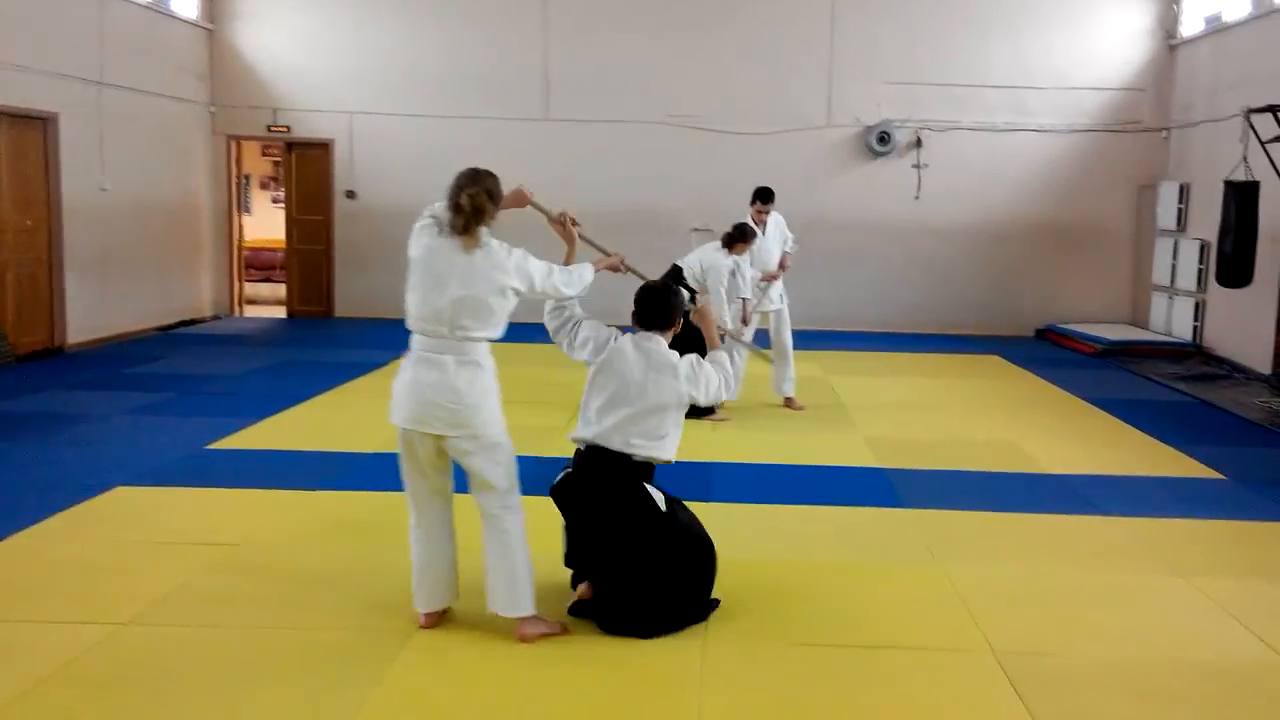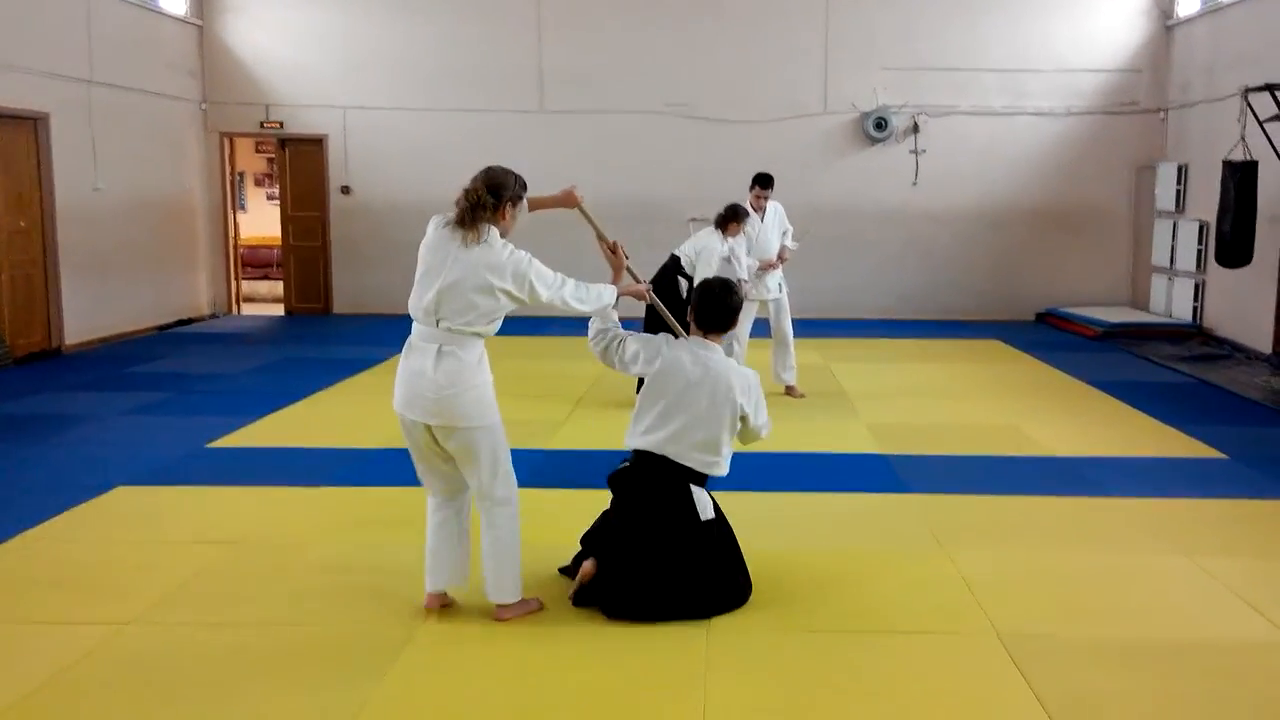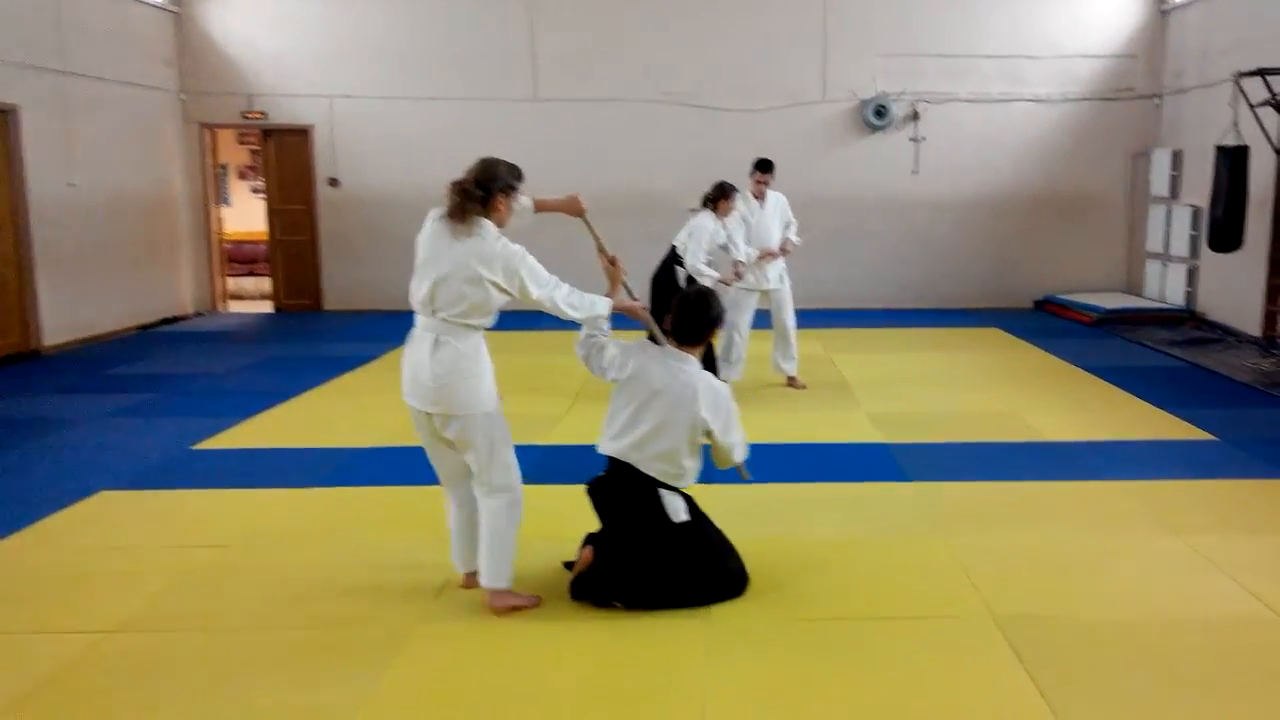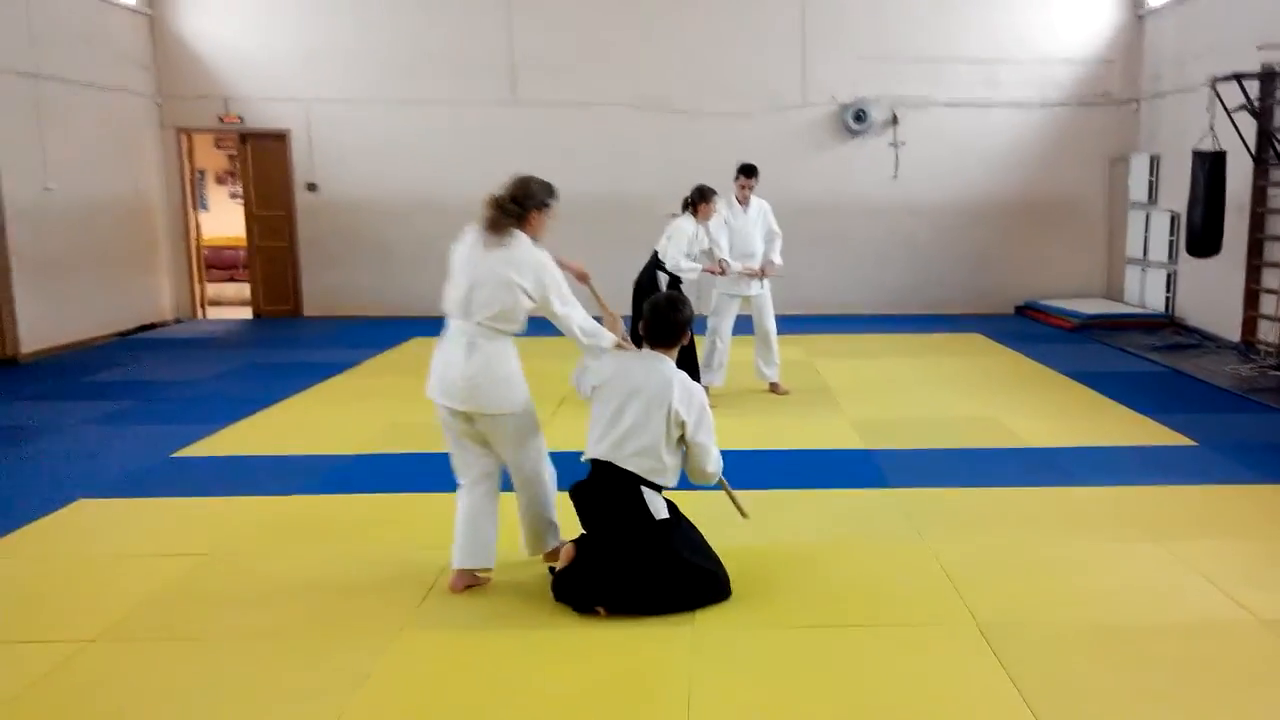
dt=0.5s
person 1, frame 1
left shoulder: (424, 241)
right shoulder: (506, 261)
left elbow: (441, 213)
right elbow: (561, 280)
left wrist: (506, 199)
right wrist: (598, 265)
left hip: (418, 382)
right hip: (469, 387)
left knee: (428, 505)
right knee: (500, 504)
left ankle: (431, 605)
right ankle: (523, 615)
person 1, frame 2
left shoulder: (437, 231)
right shoulder: (508, 262)
left elbow: (479, 214)
right elbow: (569, 293)
left wrist: (549, 201)
right wrist: (623, 290)
left hip: (414, 374)
right hip: (460, 380)
left knee: (444, 491)
right knee: (496, 495)
left ankle: (438, 588)
right ankle: (506, 598)
person 1, frame 3
left shoulder: (435, 225)
right shoulder: (501, 254)
left elbow: (483, 214)
right elbow: (560, 297)
right wrist: (616, 304)
left hip: (421, 363)
right hip: (461, 369)
left knee: (458, 478)
right knee: (499, 483)
left ankle: (472, 567)
right ankle: (496, 587)
person 1, frame 4
left shoulder: (471, 240)
right shoulder: (534, 264)
right elbow: (574, 320)
left wrist: (560, 266)
right wrist: (619, 343)
left hip: (450, 367)
right hip: (492, 372)
left knee: (476, 474)
right knee: (531, 465)
left ankle: (466, 567)
right ankle: (548, 545)
person 2, frame 1
left shoulder: (607, 344)
right shoulder: (685, 371)
left elbow: (559, 314)
right elbow: (722, 383)
right wrist: (709, 329)
left hip: (581, 479)
right hip: (630, 491)
right knee: (692, 555)
left ankle: (594, 582)
right ankle: (604, 594)
person 2, frame 2
left shoulder: (660, 351)
right shoulder: (743, 380)
left elbow: (603, 339)
right elbow: (754, 432)
left wrist: (615, 281)
left hip: (637, 480)
right hip: (682, 497)
right knee: (728, 588)
left ankle: (597, 565)
right ankle: (615, 586)
person 2, frame 3
left shoulder: (633, 357)
right shoulder: (713, 392)
left elbow: (590, 345)
right elbow: (731, 456)
left wrist: (610, 295)
left hip: (613, 490)
right hip: (656, 505)
right knee: (729, 577)
left ankle: (600, 553)
right ankle: (628, 585)
person 2, frame 4
left shoulder: (610, 364)
right shoulder: (688, 391)
left elbow: (583, 381)
right elbow: (705, 471)
right wrist: (703, 459)
left hip: (596, 492)
right hip: (637, 503)
right knee: (711, 582)
left ankle: (580, 556)
right ankle: (611, 591)
person 3, frame 1
left shoulder: (778, 220)
left elbow: (788, 238)
left wrist: (786, 254)
right wrist: (762, 275)
left hip: (775, 291)
left knee: (784, 344)
right knee: (738, 344)
left ankle: (788, 394)
person 3, frame 2
left shoulder: (777, 210)
left elbow: (787, 230)
left wrist: (786, 247)
right wrist: (758, 264)
left hip: (774, 280)
right hip: (750, 282)
left knee: (784, 332)
right knee: (737, 334)
left ankle: (788, 382)
person 3, frame 3
left shoulder: (779, 200)
right shoulder: (739, 204)
left elbow: (790, 223)
right elbow: (734, 243)
left wrist: (788, 240)
right wrist: (757, 254)
left hip: (776, 270)
right hip: (749, 273)
left knee: (786, 323)
right knee: (736, 324)
left ankle: (790, 373)
right ankle: (724, 375)
person 3, frame 4
left shoulder: (763, 207)
right shoulder: (722, 208)
left elbow: (774, 236)
right elbow: (717, 245)
left wrist: (771, 261)
right wrist: (739, 268)
left hip: (758, 278)
right hip: (730, 279)
left knee: (767, 329)
right knee: (718, 330)
left ankle: (772, 379)
right ankle: (706, 381)
person 4, frame 1
left shoulder: (721, 249)
right shoulder: (720, 263)
left elbow: (740, 267)
right elbow: (718, 299)
left wrist: (744, 302)
right wrist: (728, 327)
left knee: (673, 348)
right knee: (693, 349)
right ankle: (698, 407)
person 4, frame 2
left shoulder: (717, 234)
right shoulder: (713, 245)
left elbow: (735, 250)
left wrist: (741, 280)
left hip: (674, 285)
right hip: (671, 287)
person 4, frame 3
left shoulder: (714, 221)
right shoulder: (705, 225)
left elbow: (727, 242)
right elbow: (694, 263)
left wrist: (740, 261)
right wrist: (720, 278)
left hip: (681, 278)
right hip: (673, 278)
person 4, frame 4
left shoulder: (697, 227)
right shoulder: (684, 227)
left elbow: (708, 247)
right elbow: (674, 263)
left wrist: (719, 262)
right wrist: (705, 268)
left hip: (666, 284)
right hip: (654, 284)
